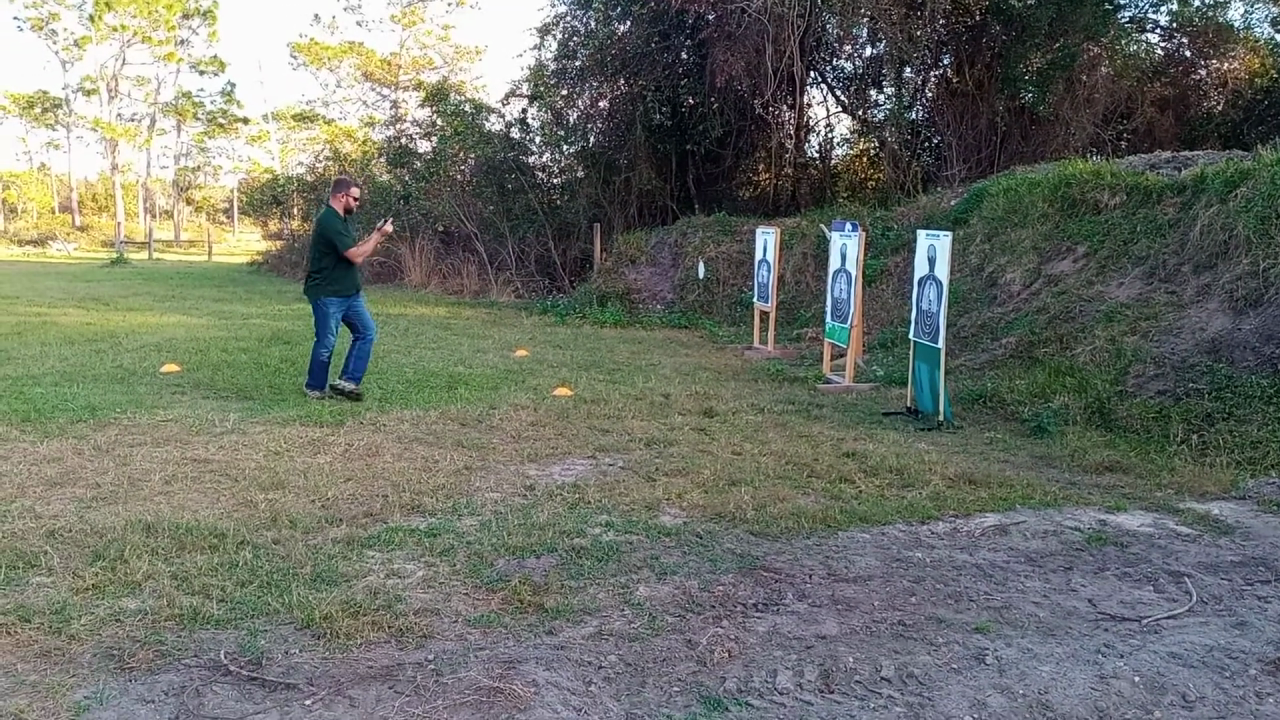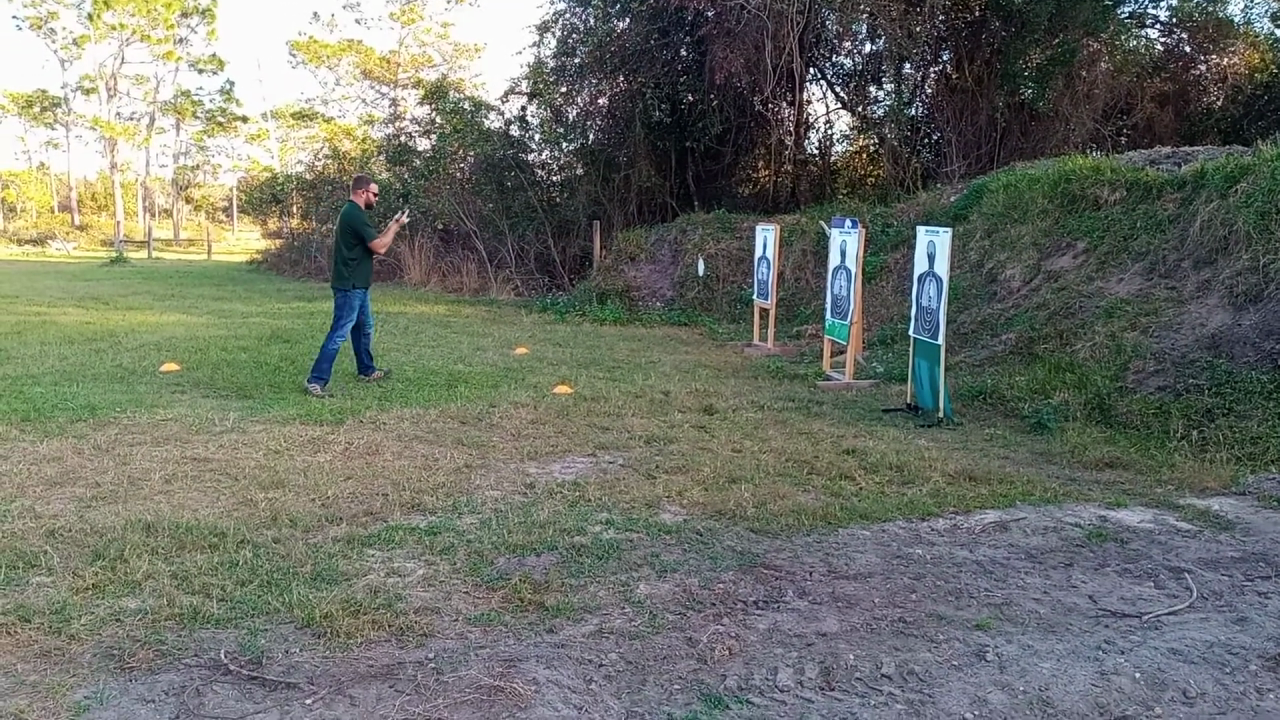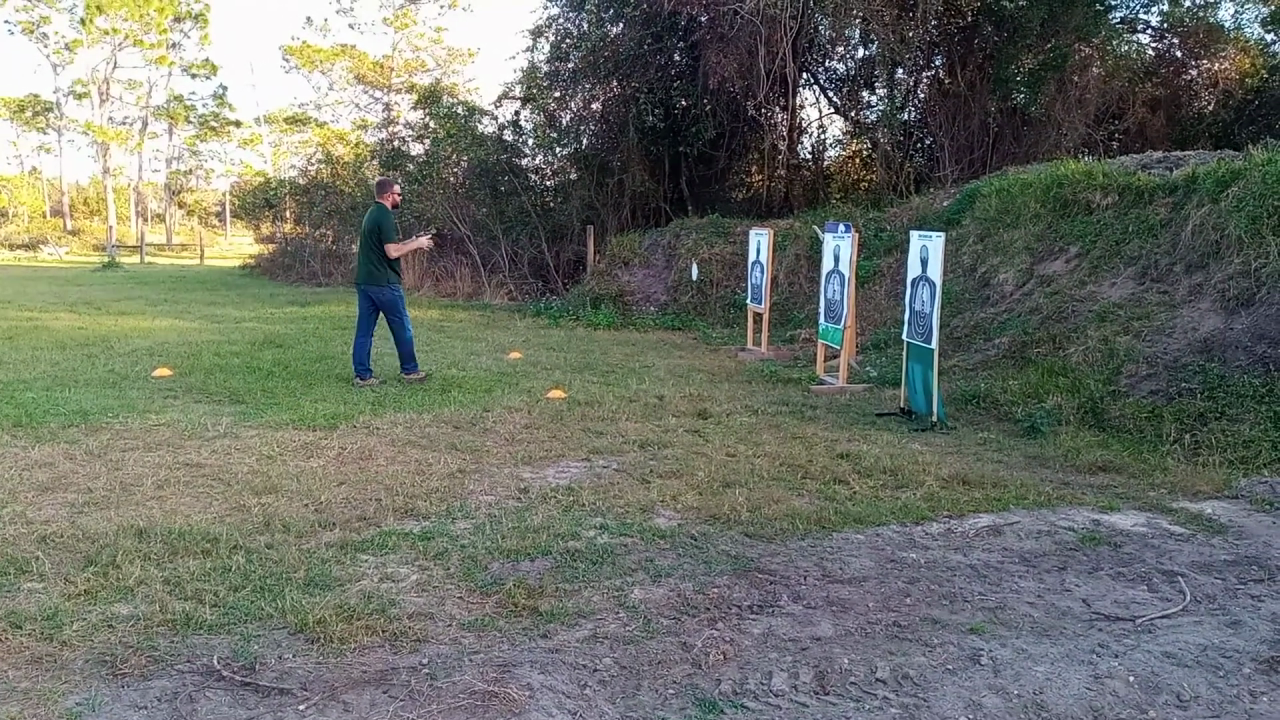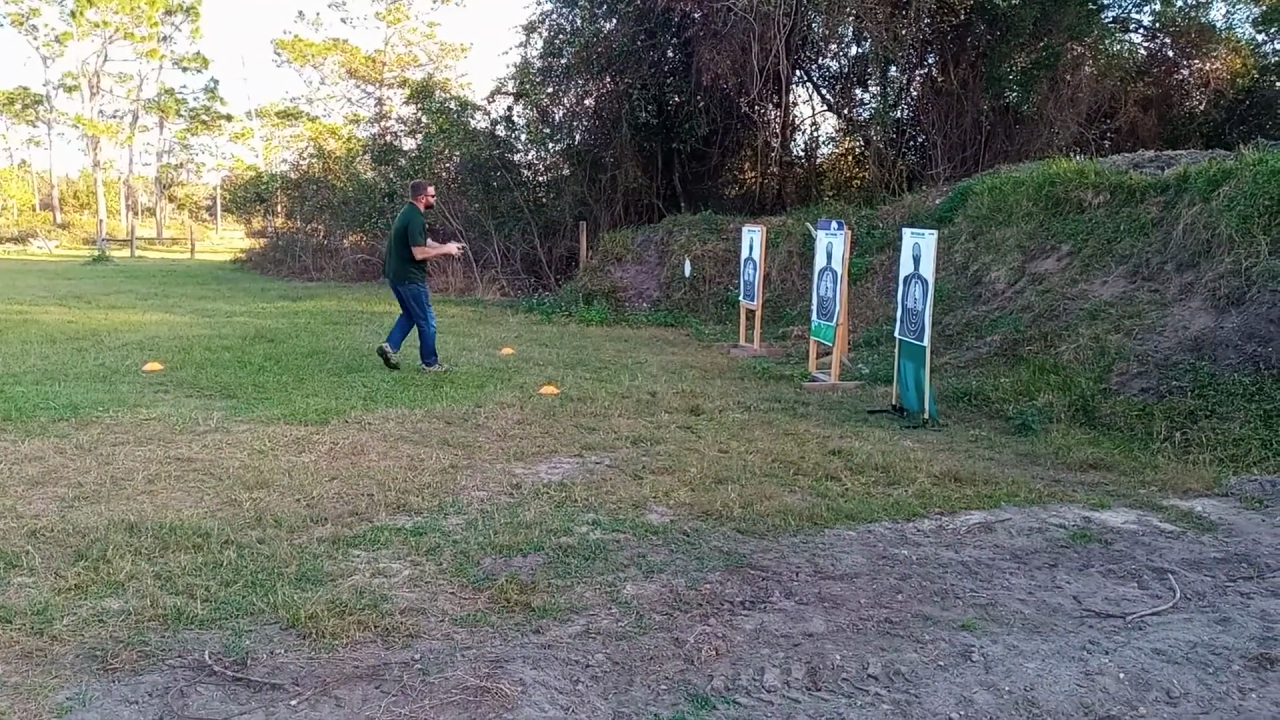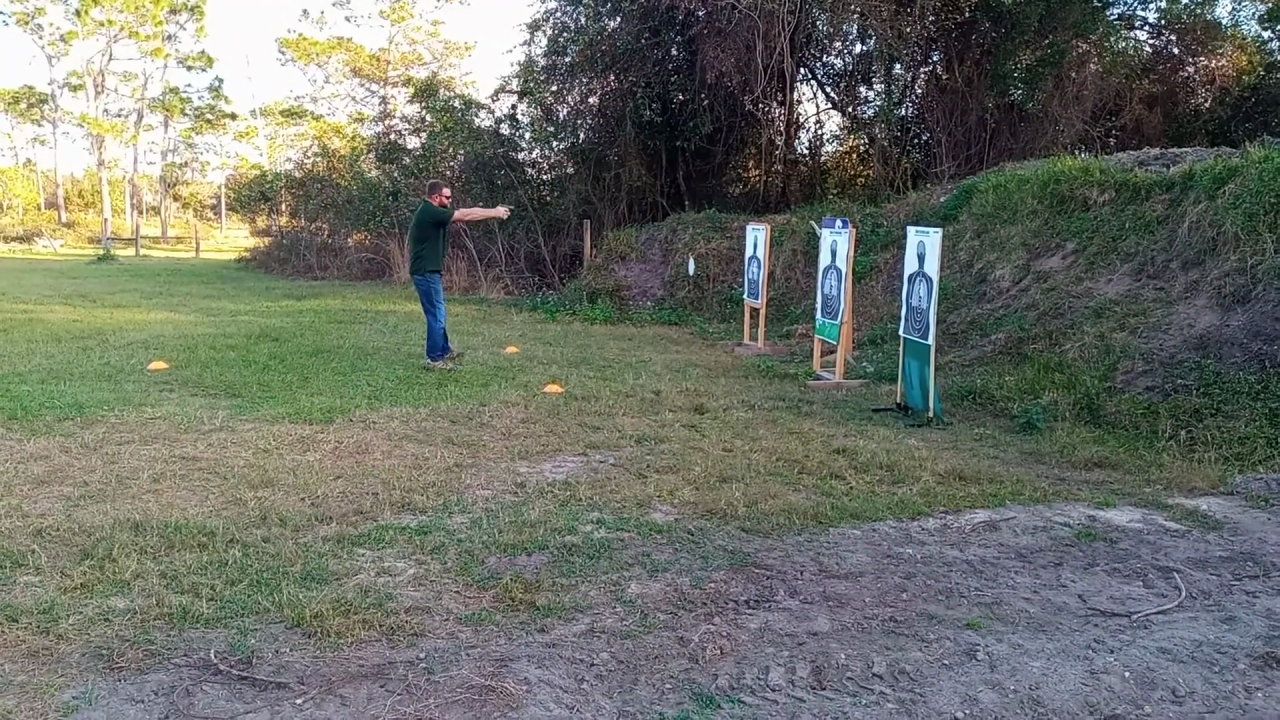
dt=0.4s
person 1, frame 1
left shoulder: (341, 219)
right shoulder: (328, 221)
left elbow: (351, 251)
right elbow: (356, 256)
left wrist: (373, 238)
right wrist: (378, 235)
left hip: (349, 292)
right hip: (327, 294)
left knee: (367, 332)
right knee: (326, 343)
left ankle: (347, 380)
right ankle: (314, 386)
person 1, frame 2
left shoulder: (353, 213)
right shoulder: (355, 215)
left elbow: (372, 242)
right elbow: (379, 247)
left wrist: (391, 226)
right wrist: (397, 226)
left hip: (357, 285)
right hip: (350, 286)
left knee: (364, 328)
right knee: (340, 333)
left ankle: (367, 371)
right ankle: (316, 380)
person 1, frame 3
left shoulder: (372, 214)
right shoulder: (385, 217)
right elbow: (392, 252)
left wrist: (412, 242)
right wrist: (416, 244)
left hip: (365, 281)
right hip: (384, 282)
left knee: (364, 329)
right knee: (402, 326)
left ankle: (362, 375)
right ankle: (409, 370)
person 1, frame 4
left shoulder: (408, 213)
right shoulder: (415, 218)
left elbow: (425, 243)
right elbow: (420, 253)
left wrist: (446, 248)
right wrist: (445, 250)
left hip: (396, 275)
right hip: (410, 278)
left knee: (409, 315)
right knee: (426, 321)
left ankle: (390, 346)
right ankle: (430, 363)
person 1, frame 5
left shoulder: (433, 211)
right shoulder: (430, 213)
left elbow: (465, 212)
right elbow: (466, 215)
left wrist: (494, 212)
right wrist: (494, 213)
left hip: (428, 270)
right hip: (426, 272)
left knee: (437, 312)
right knee: (436, 314)
left ankle: (443, 350)
right ankle: (434, 358)
